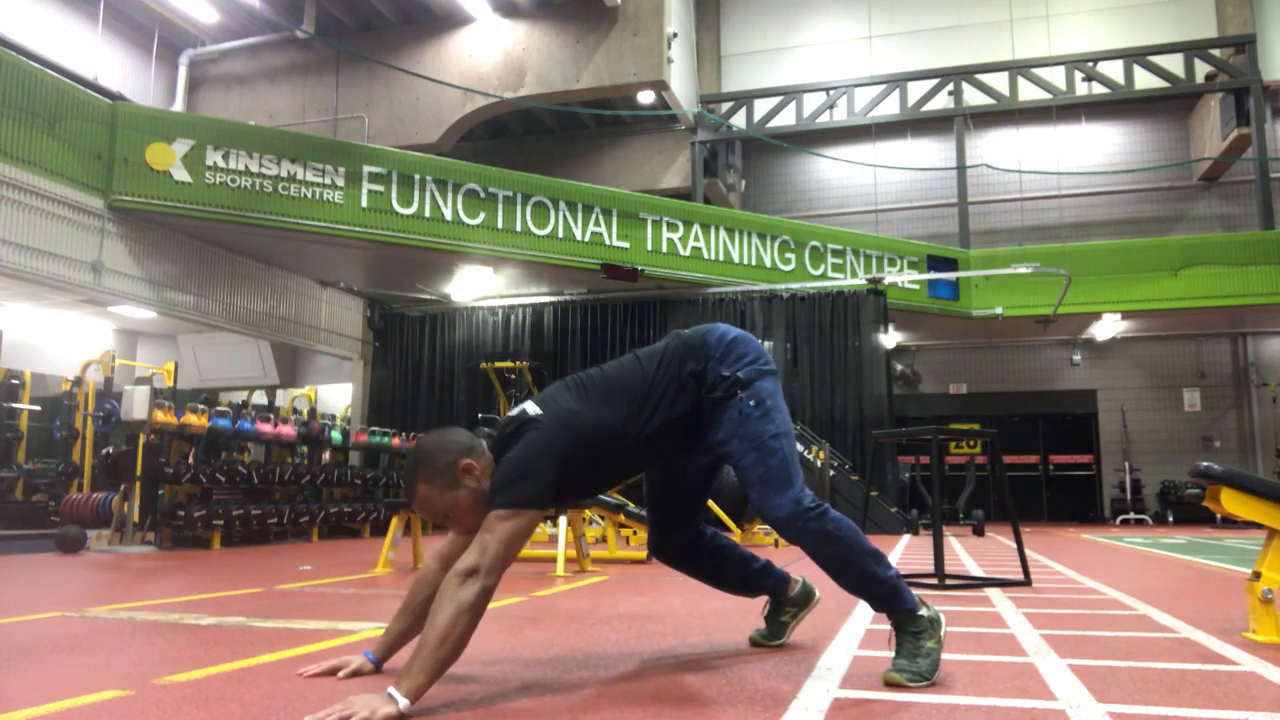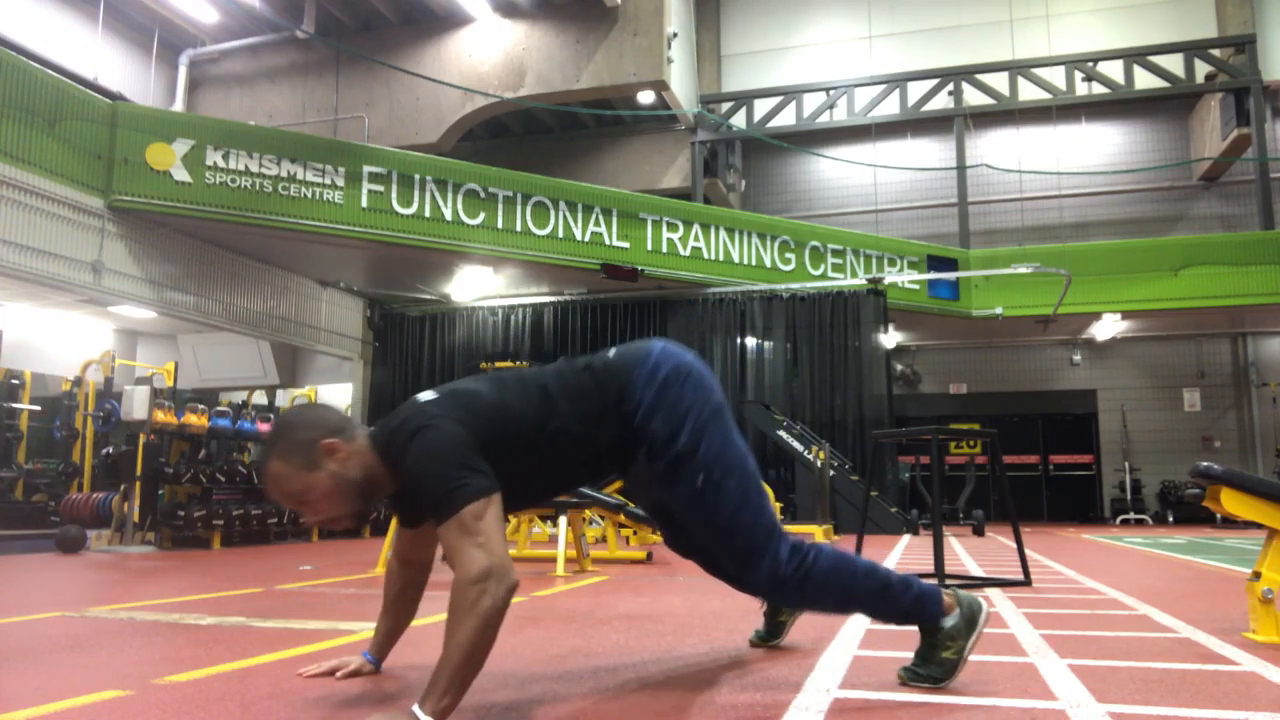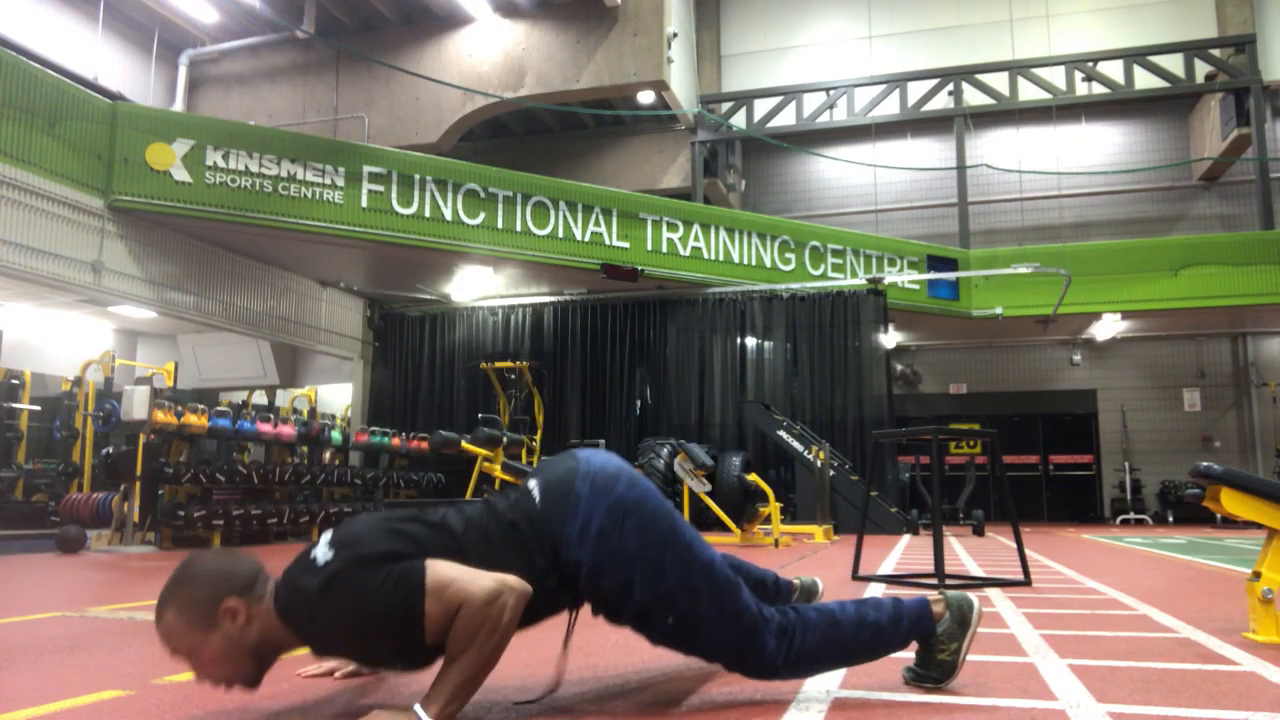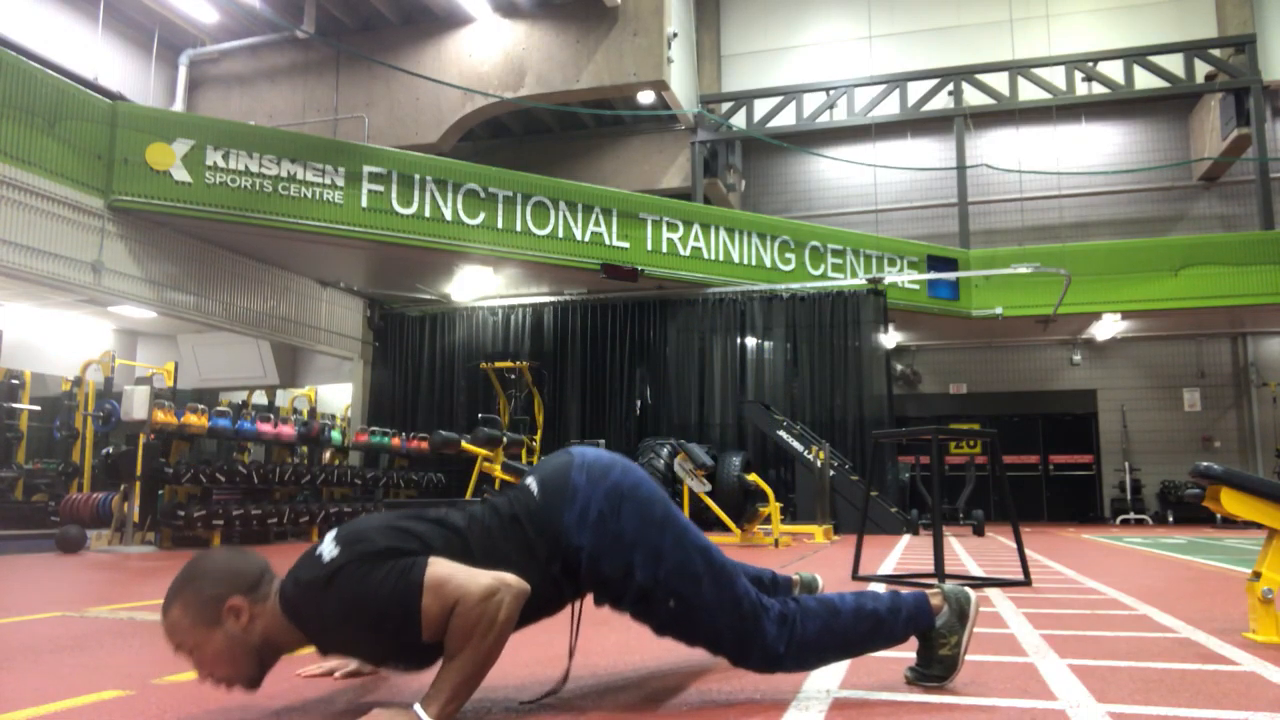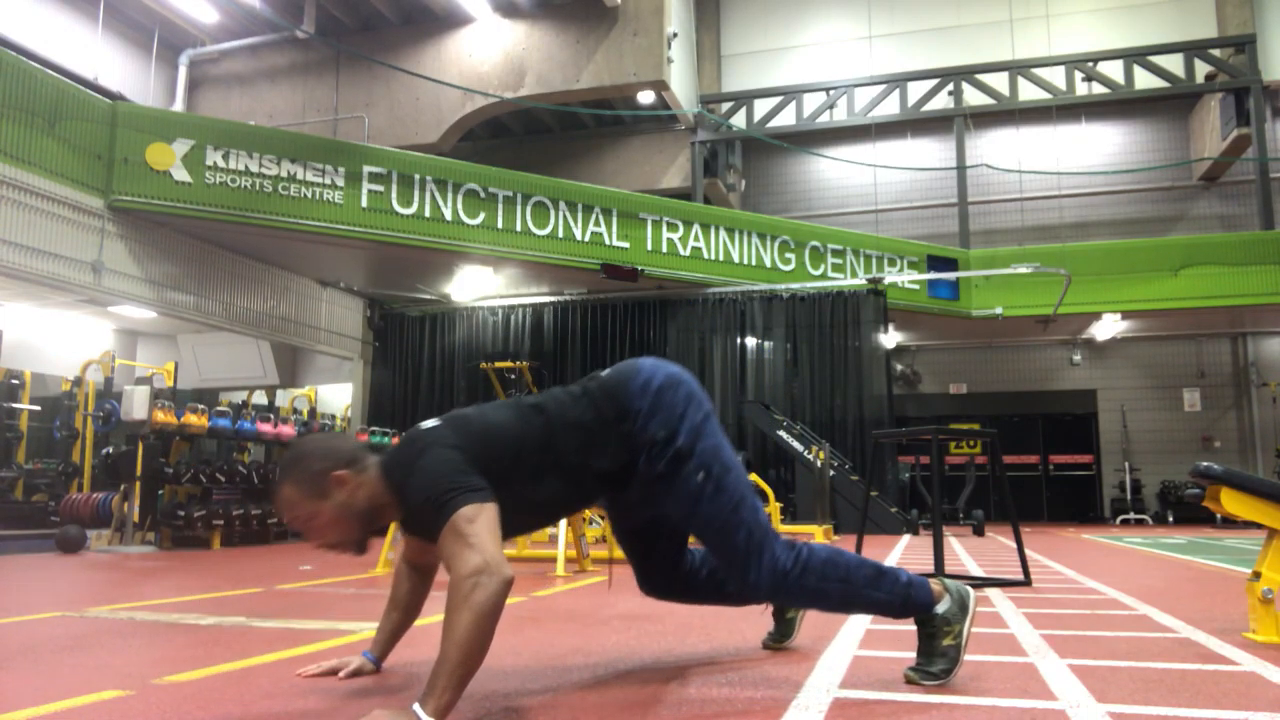
dt=0.5s
person 1, frame 1
left shoulder: (529, 454)
right shoulder: (496, 461)
left elbow: (473, 578)
right elbow: (443, 564)
right wrist: (376, 654)
left hip: (724, 373)
right hip: (687, 415)
left knee: (787, 508)
right knee: (674, 542)
left ankle: (913, 617)
right ankle: (785, 592)
person 1, frame 2
left shoulder: (426, 447)
right shoulder: (403, 455)
left elbow: (487, 577)
right elbow: (411, 555)
right wrist: (376, 651)
left hip: (658, 394)
right hip: (644, 402)
left knee: (763, 560)
right knee: (696, 539)
left ankle: (944, 611)
right ankle: (784, 612)
person 1, frame 3
left shoulder: (333, 603)
right shoulder: (317, 585)
left elbow: (499, 596)
left hip: (595, 522)
right hip: (579, 492)
left knee: (764, 647)
right knee: (694, 578)
left ankle: (936, 614)
right ankle: (787, 590)
person 1, frame 4
left shoulder: (337, 600)
right shoulder: (319, 581)
left elbow: (498, 593)
left hip: (597, 514)
right hip: (578, 494)
left knee: (763, 637)
right knee: (689, 599)
left ankle: (934, 608)
right ankle: (783, 585)
person 1, frame 5
left shoulder: (427, 470)
right shoulder: (411, 474)
left elbow: (486, 575)
right elbow: (417, 562)
right wrist: (373, 654)
left hip: (652, 413)
right hip: (632, 429)
left knee: (762, 565)
right knee: (666, 575)
left ankle: (934, 601)
right ankle: (785, 602)
